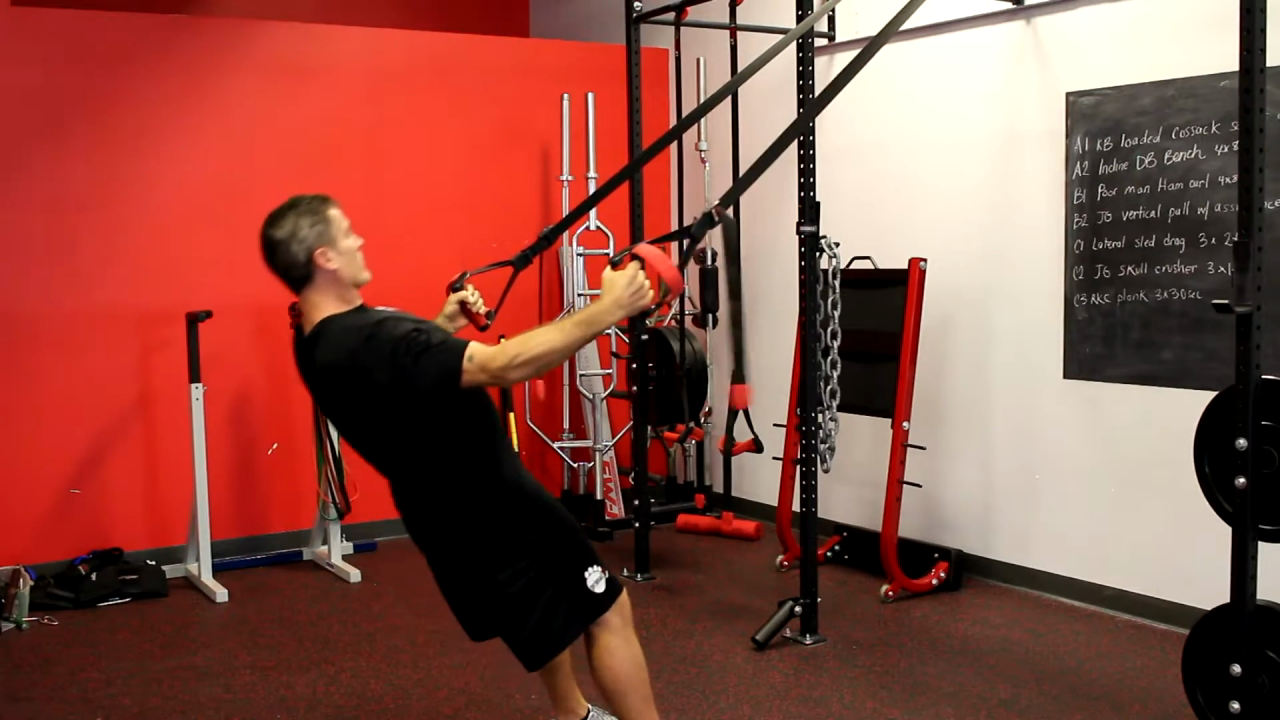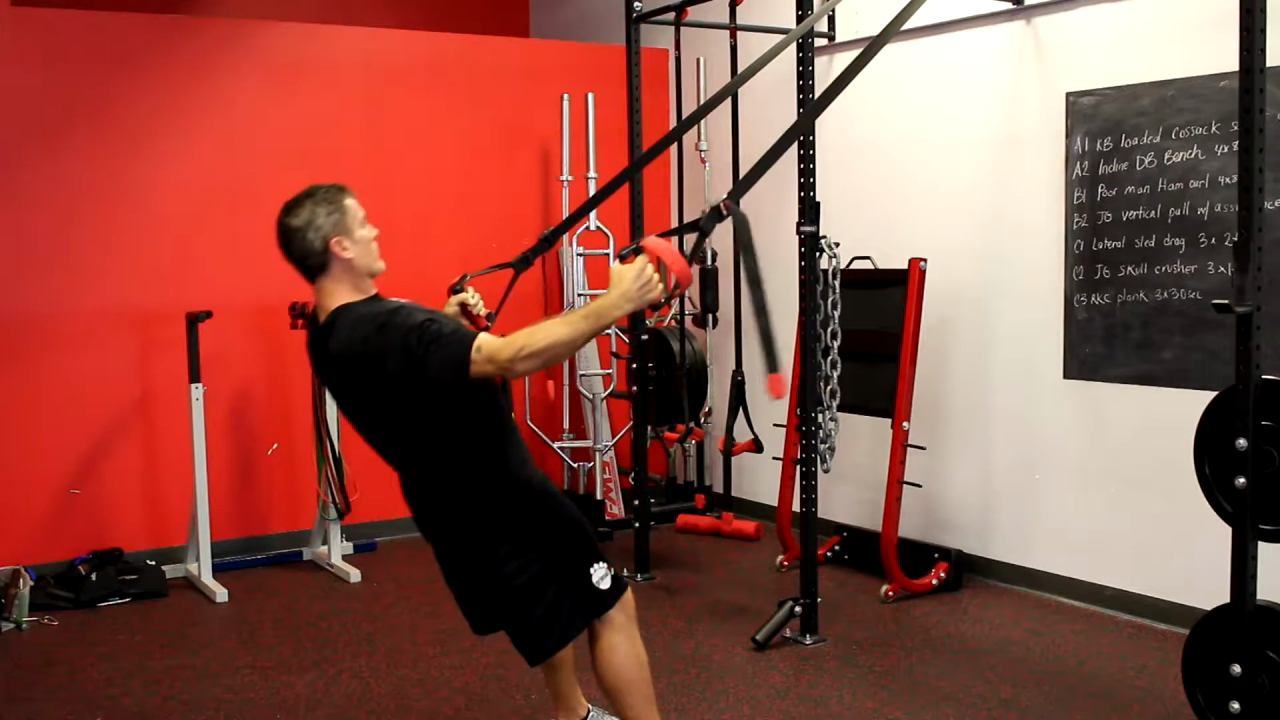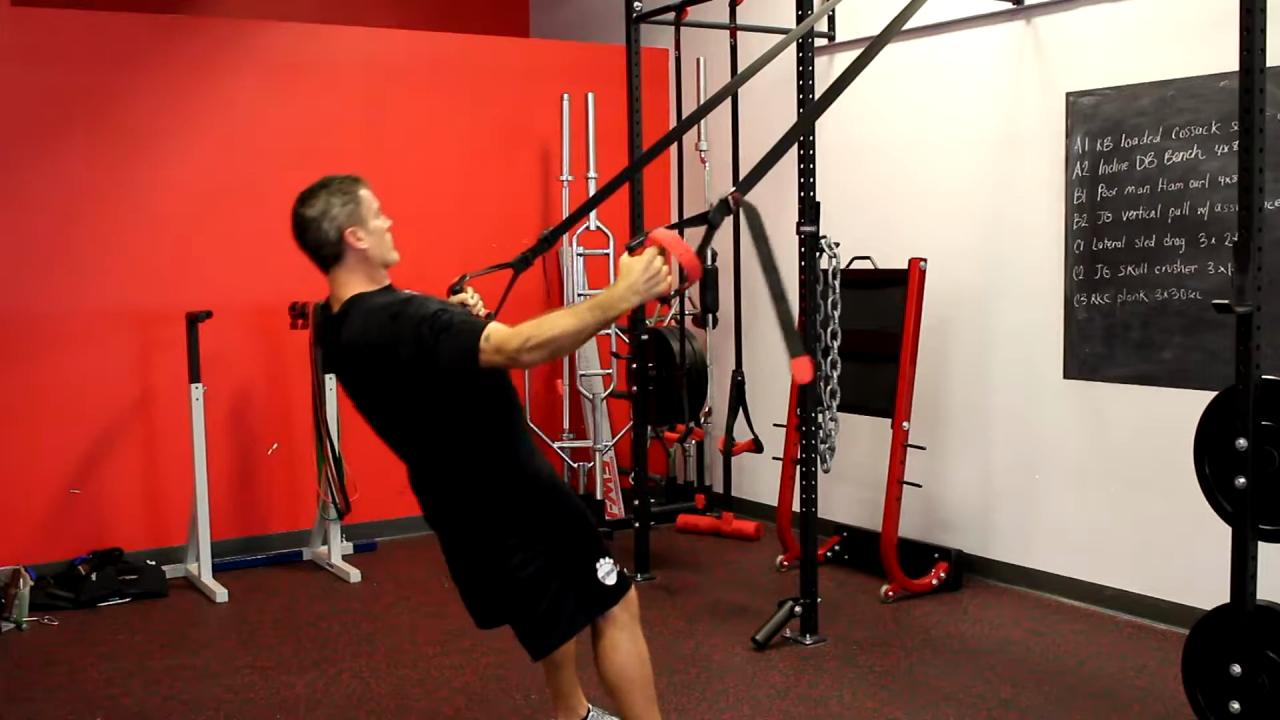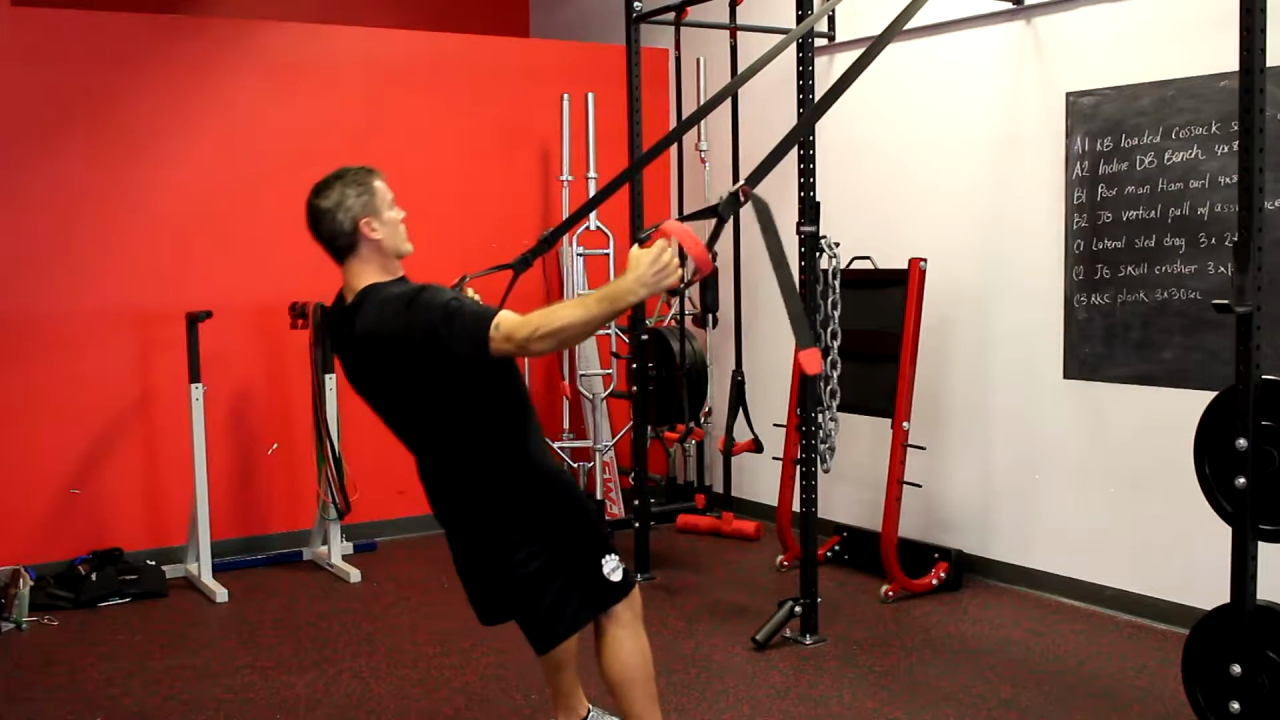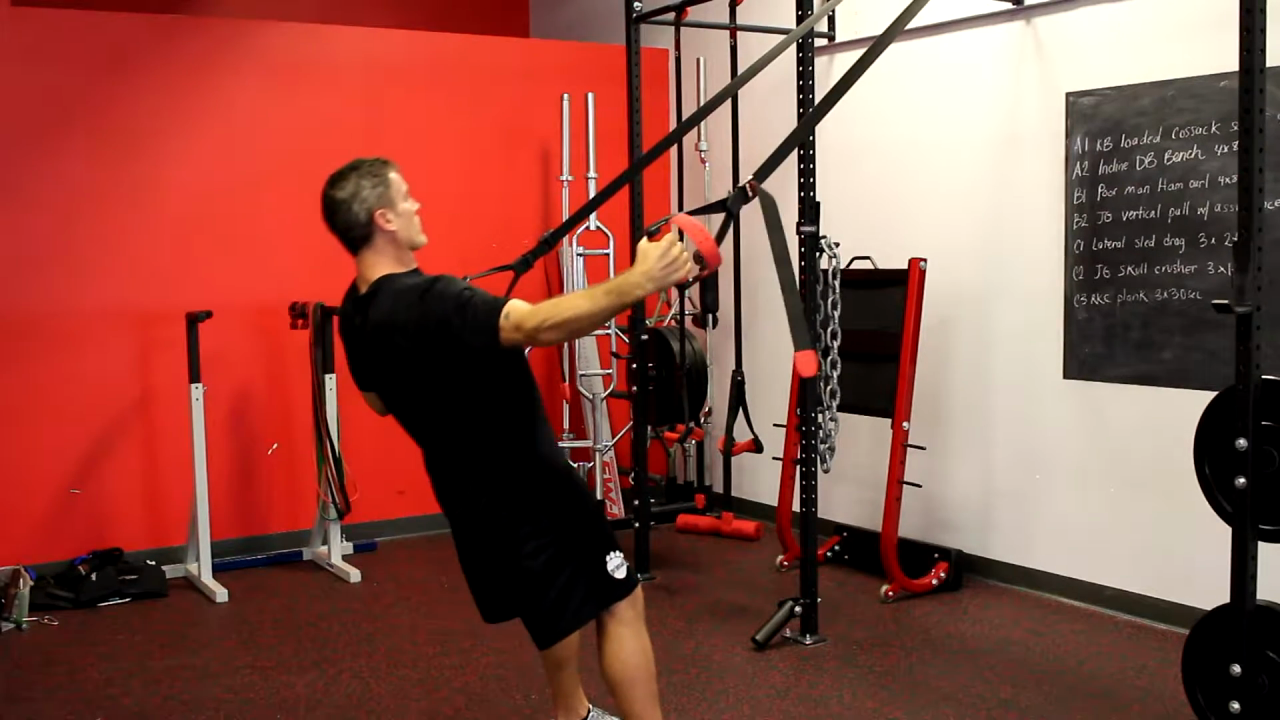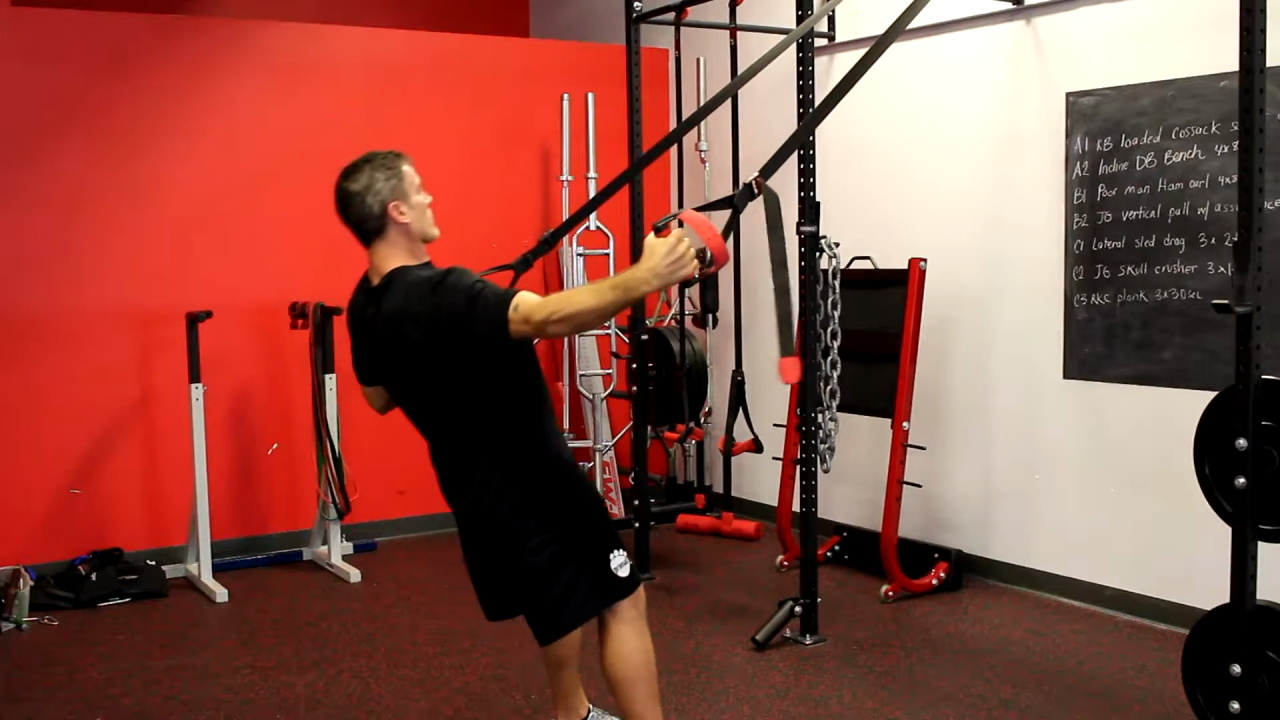
dt=0.1s
person 1, frame 1
left shoulder: (324, 340)
right shoulder: (365, 343)
right elbow: (502, 366)
left wrist: (445, 324)
right wrist: (608, 309)
left hip: (450, 502)
right hip: (484, 506)
left knee: (557, 607)
right knee: (608, 613)
person 1, frame 2
left shoulder: (335, 331)
right shoulder: (381, 332)
right elbow: (512, 358)
left wrist: (448, 324)
right wrist: (616, 302)
left hip: (455, 498)
right hip: (494, 498)
left knee: (555, 603)
right knee: (612, 610)
person 1, frame 3
left shoulder: (344, 323)
right shoulder: (393, 322)
right elbow: (520, 348)
left wrist: (453, 320)
right wrist: (624, 294)
left hip: (463, 492)
right hip: (502, 492)
left knee: (562, 602)
right knee: (616, 607)
person 1, frame 4
left shoulder: (351, 317)
right shoulder: (411, 312)
right elbow: (530, 336)
right wrist: (632, 287)
left hip: (466, 490)
right hip: (512, 485)
left knee: (558, 598)
right knee: (617, 605)
person 1, frame 5
left shoulder: (361, 310)
right shoulder: (425, 303)
left elbow: (378, 398)
right elbow: (539, 325)
right wrist: (640, 281)
left hip: (473, 486)
right hip: (520, 482)
left knee: (565, 598)
right knee: (620, 605)
person 1, frame 6
left shoulder: (368, 305)
right shoulder: (439, 296)
left elbow: (379, 397)
right elbow: (547, 318)
right wrist: (648, 275)
left hip: (478, 482)
right hip: (526, 479)
left knee: (562, 594)
right knee: (622, 603)
